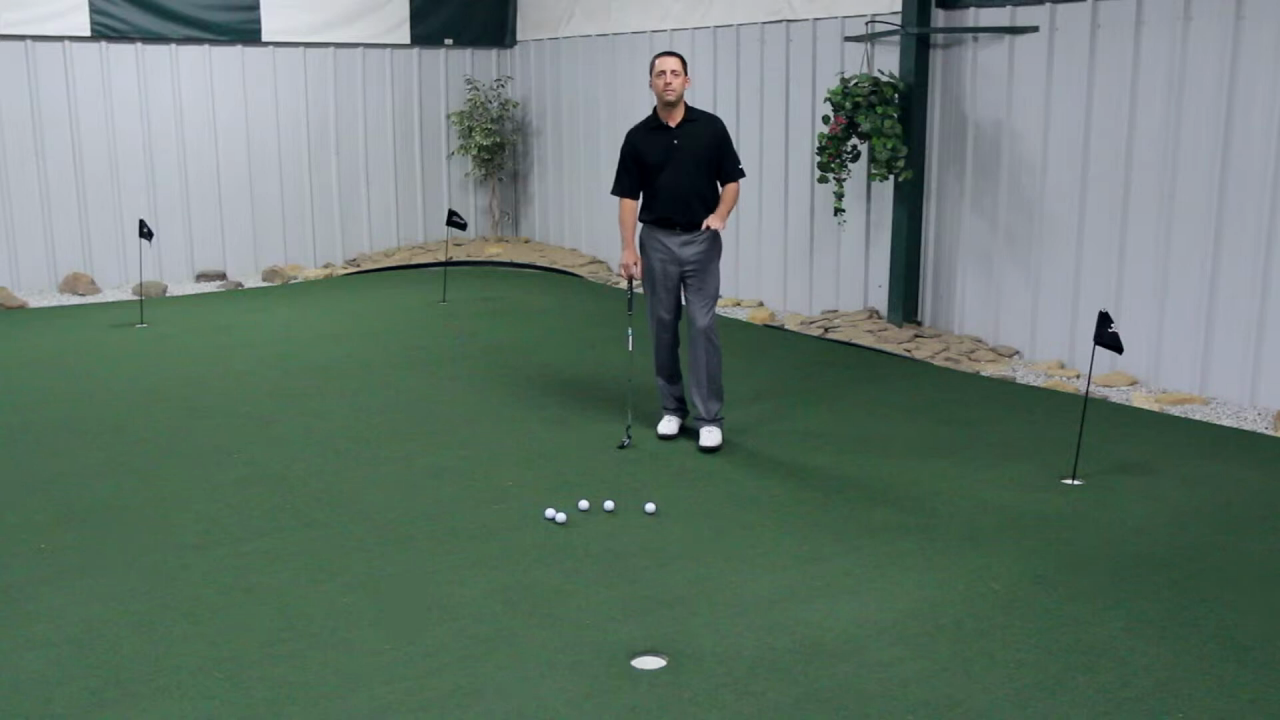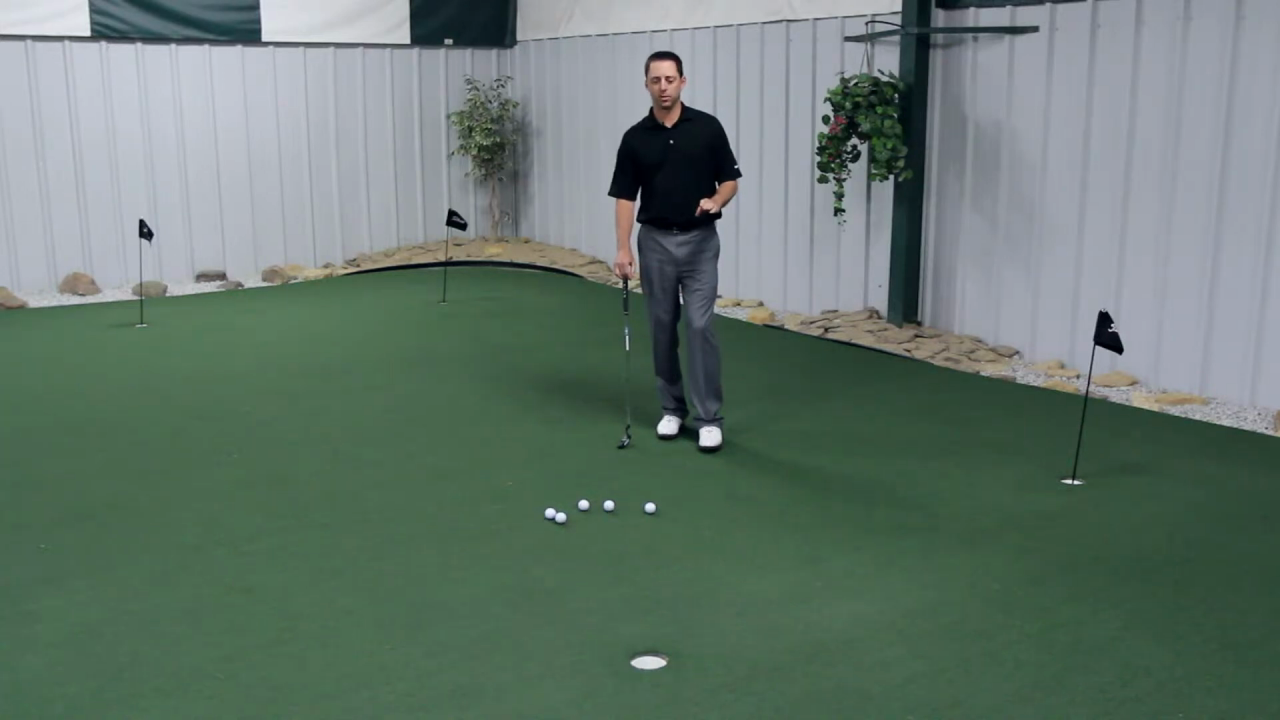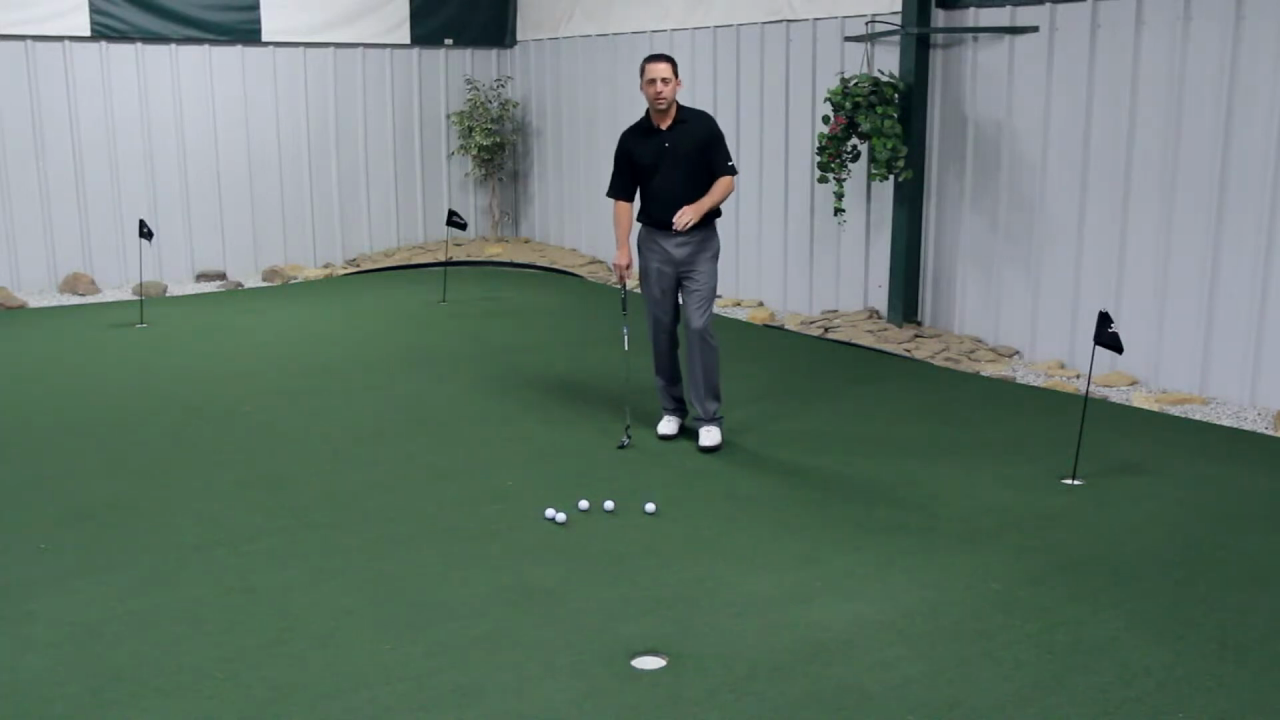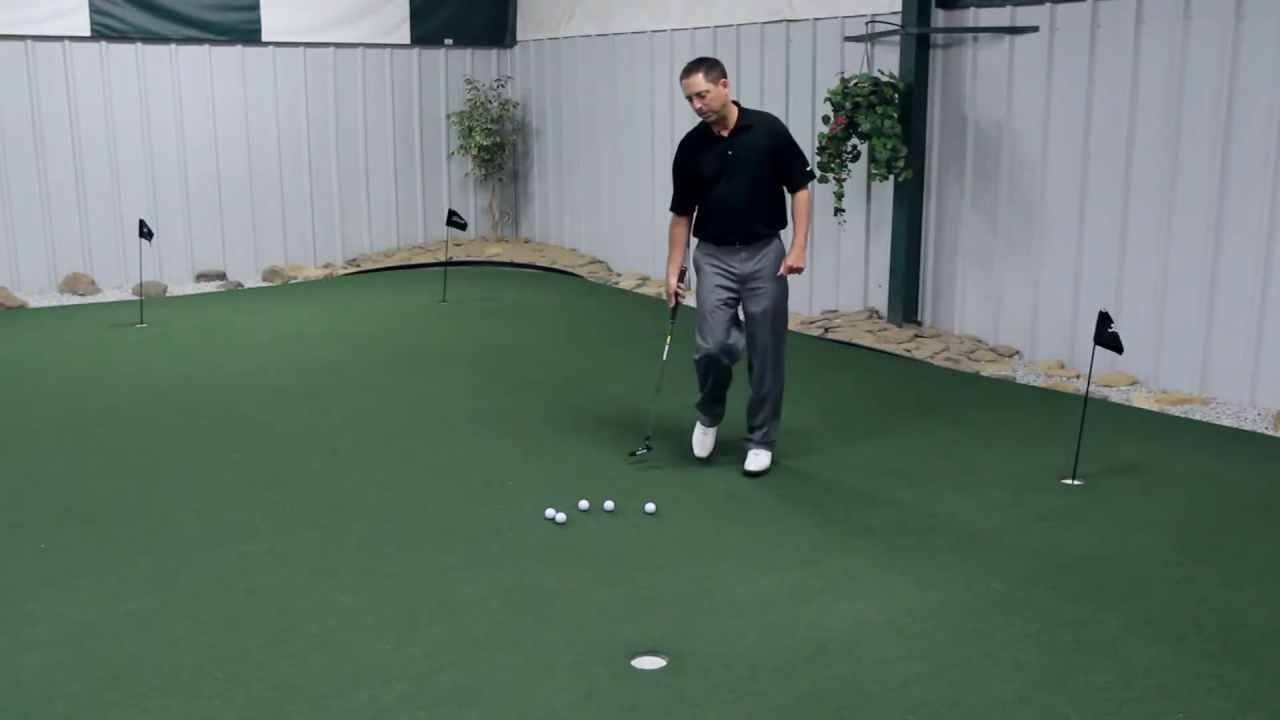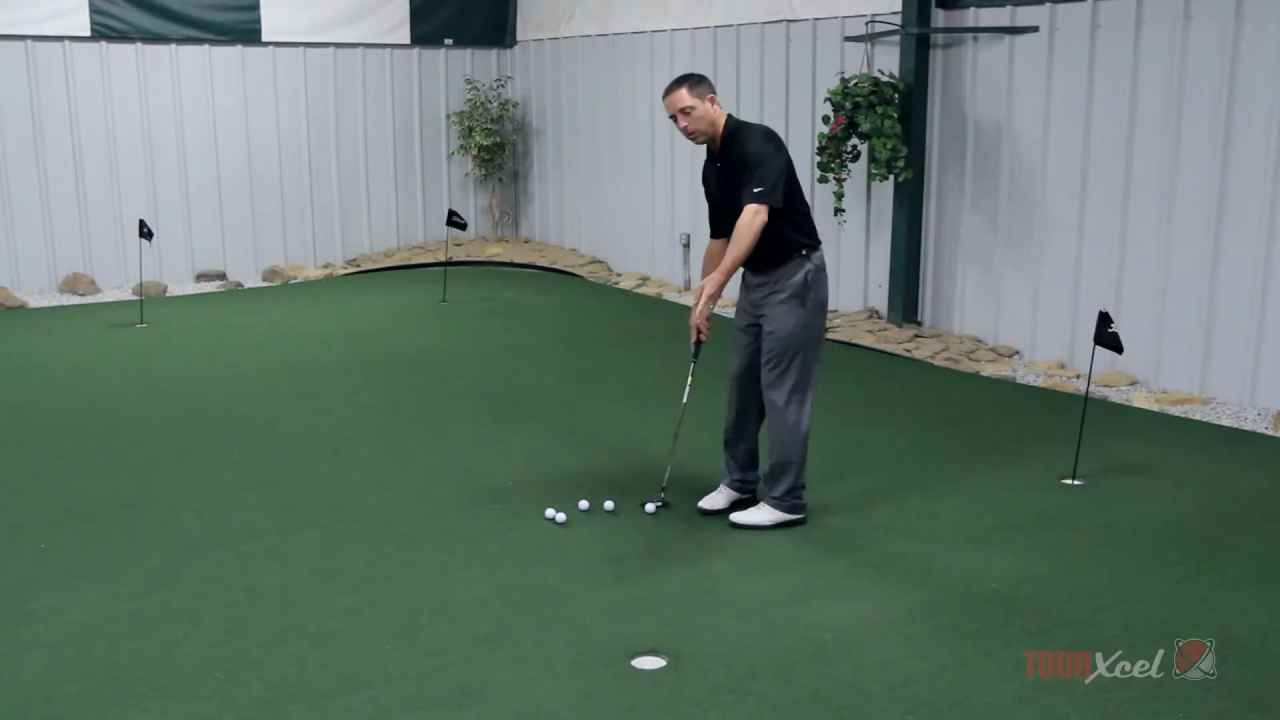
dt=1s
person 1, frame 1
left shoulder: (711, 127)
right shoulder: (638, 136)
left elbow: (731, 182)
right elbow: (628, 196)
left wrist: (720, 214)
right wrist: (628, 248)
left hip: (701, 241)
right hip: (656, 241)
left knee: (703, 327)
right knee: (663, 327)
left ankle: (709, 418)
right ankle: (672, 408)
person 1, frame 2
left shoulder: (708, 127)
right shoulder: (635, 137)
left elbow: (730, 181)
right elbow: (625, 196)
left wrist: (716, 201)
right wrist: (623, 248)
left hip: (700, 240)
right hip: (655, 241)
left knee: (700, 327)
right knee: (662, 328)
left ankle: (709, 418)
right ankle: (672, 409)
person 1, frame 3
left shoulder: (702, 125)
right shoulder: (631, 139)
left elbow: (726, 179)
right elbow: (623, 198)
left wrist: (698, 208)
right wrist: (622, 248)
left hip: (699, 241)
right hip: (654, 243)
left knee: (699, 327)
right knee: (662, 329)
left ankle: (709, 416)
right ankle: (672, 408)
person 1, frame 4
left shoulder: (769, 130)
right shoulder: (690, 147)
left elbow: (801, 188)
right elbow: (682, 214)
left wrist: (798, 246)
right wrist: (673, 270)
left hip: (765, 256)
right hip: (713, 257)
left knee: (766, 352)
right knee: (712, 347)
left ankle: (760, 440)
right ankle: (709, 414)
person 1, frame 5
left shoulder: (756, 143)
right shoulder: (711, 166)
left elbow: (756, 216)
right elbow: (721, 237)
left wrist: (716, 281)
right wrist: (703, 304)
left hip: (794, 276)
right hip: (756, 279)
left knee: (783, 388)
right knee: (744, 381)
left ankle: (786, 500)
right ankle: (740, 482)
